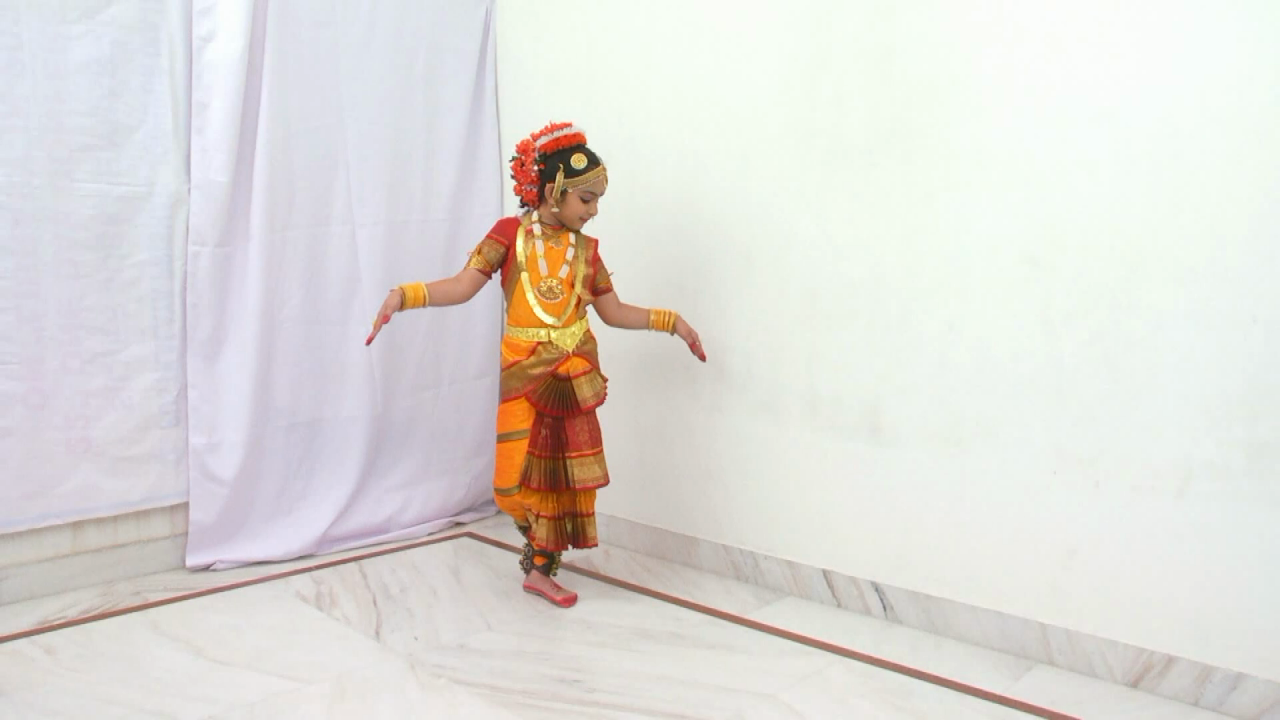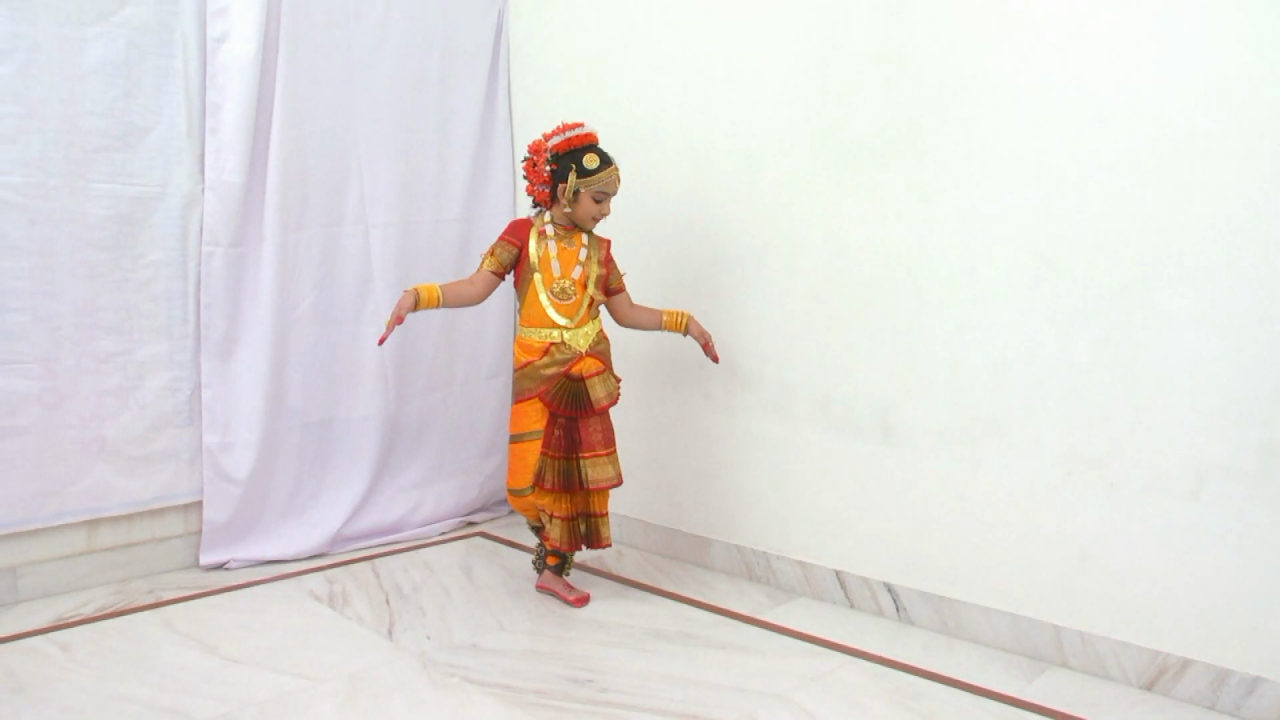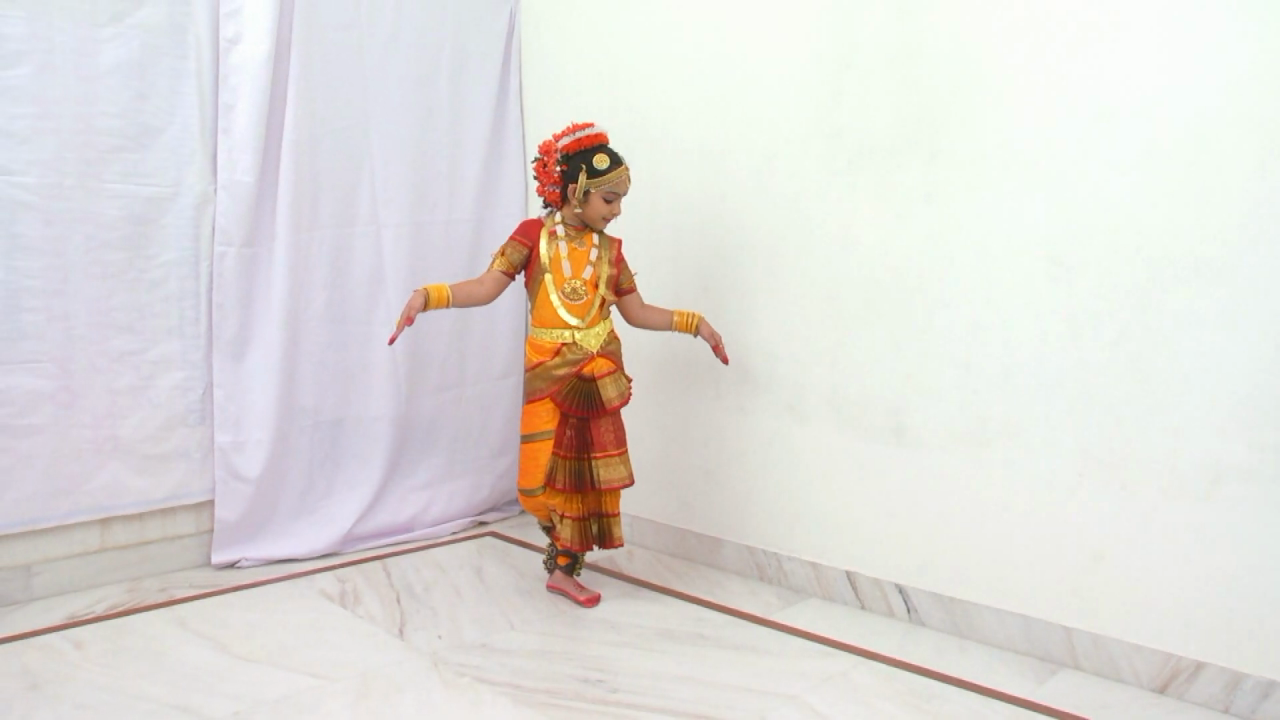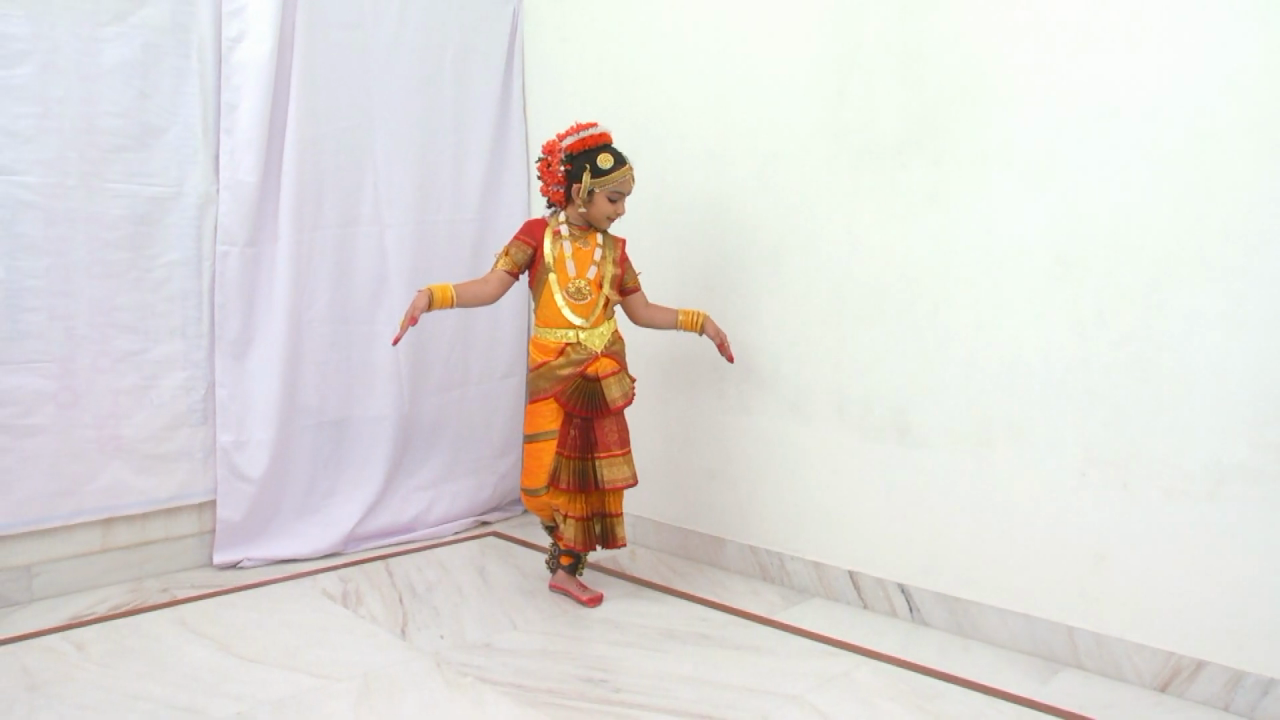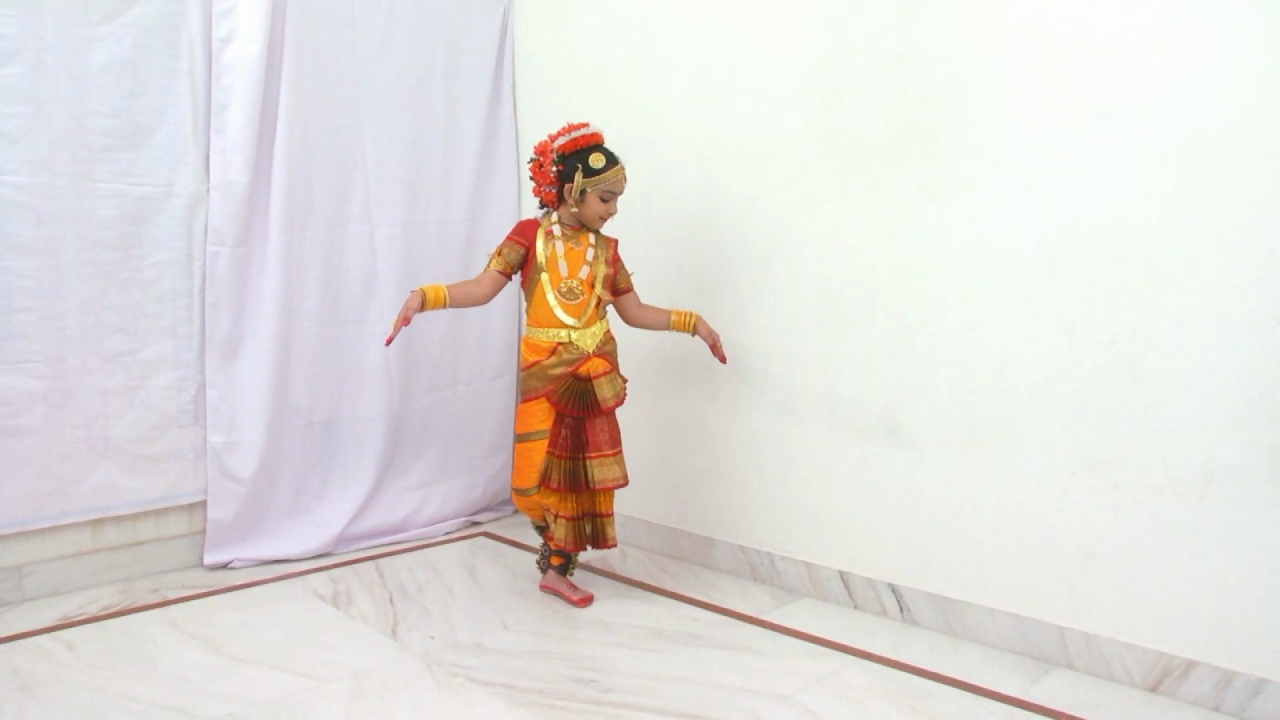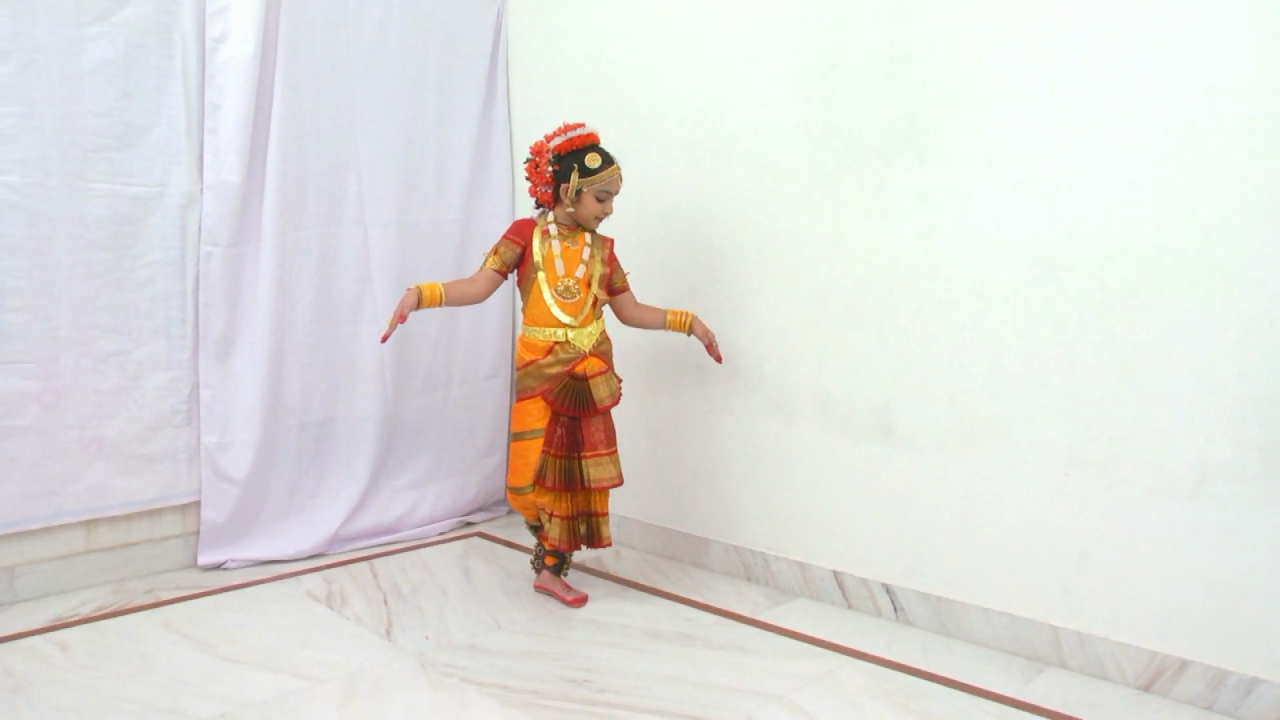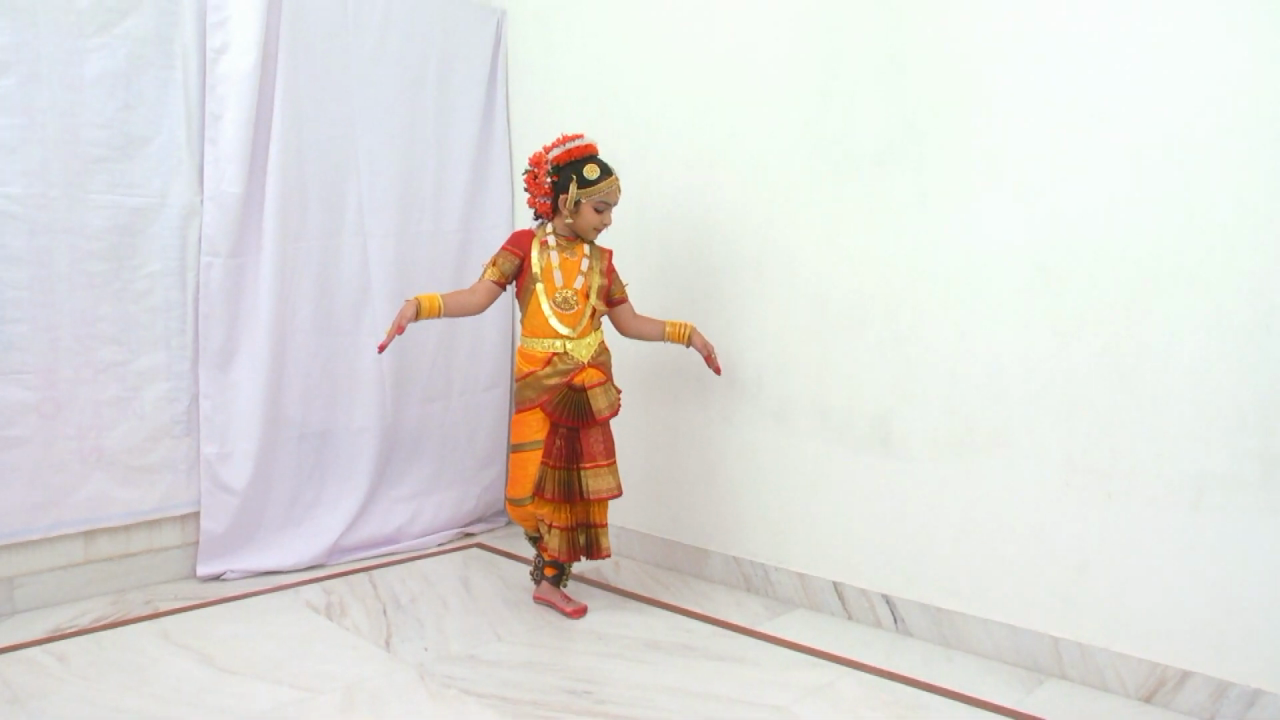
dt=0.7s
person 1, frame 1
left shoulder: (586, 249)
right shoulder: (510, 233)
left elbow: (613, 312)
right elbow: (463, 287)
left wrist: (671, 321)
right wrist: (404, 295)
left hip: (572, 376)
right hip: (525, 374)
left knee: (562, 473)
right knee: (521, 474)
left ankle: (541, 568)
right ankle: (539, 561)
person 1, frame 2
left shoulder: (598, 249)
right shoulder: (523, 234)
left elbow: (626, 312)
right elbow: (475, 287)
left wrist: (683, 321)
right wrist: (417, 295)
left hip: (585, 376)
right hip: (537, 374)
left knee: (576, 474)
right knee: (534, 475)
left ankle: (552, 568)
right ankle: (551, 561)
person 1, frame 3
left shoulder: (610, 249)
right shoulder: (534, 234)
left elbow: (636, 312)
right elbow: (486, 287)
left wrist: (694, 323)
right wrist: (427, 295)
left hip: (596, 376)
right hip: (549, 374)
left knee: (587, 473)
right knee: (547, 474)
left ankle: (564, 568)
right ankle: (562, 560)
person 1, frame 4
left shoulder: (614, 249)
right shoulder: (538, 234)
left elbow: (641, 311)
right elbow: (490, 287)
left wrist: (698, 321)
right wrist: (431, 295)
left hip: (600, 376)
right hip: (553, 373)
left knee: (591, 473)
right knee: (548, 476)
left ankle: (566, 568)
right ankle: (565, 561)
person 1, frame 5
left shoulder: (606, 249)
right shoulder: (530, 234)
left elbow: (635, 312)
right elbow: (483, 288)
left wrist: (692, 322)
right wrist: (425, 296)
left hip: (593, 376)
right hip: (545, 373)
left knee: (582, 473)
right knee: (540, 475)
left ankle: (557, 568)
right ankle: (556, 555)
person 1, frame 6
left shoulder: (602, 249)
right shoulder: (526, 234)
left elbow: (630, 312)
right elbow: (479, 286)
left wrist: (687, 321)
right wrist: (420, 294)
left hip: (589, 376)
right hip: (541, 372)
left knee: (577, 473)
right knee: (535, 473)
left ankle: (551, 568)
right ankle: (550, 559)
person 1, frame 7
left shoulder: (600, 260)
right shoulder: (525, 245)
left elbow: (629, 323)
right elbow: (477, 298)
left wrist: (687, 333)
right wrist: (418, 305)
left hip: (587, 387)
right hip: (540, 384)
left knee: (576, 484)
right knee: (535, 484)
left ankle: (551, 580)
right ankle: (548, 571)
